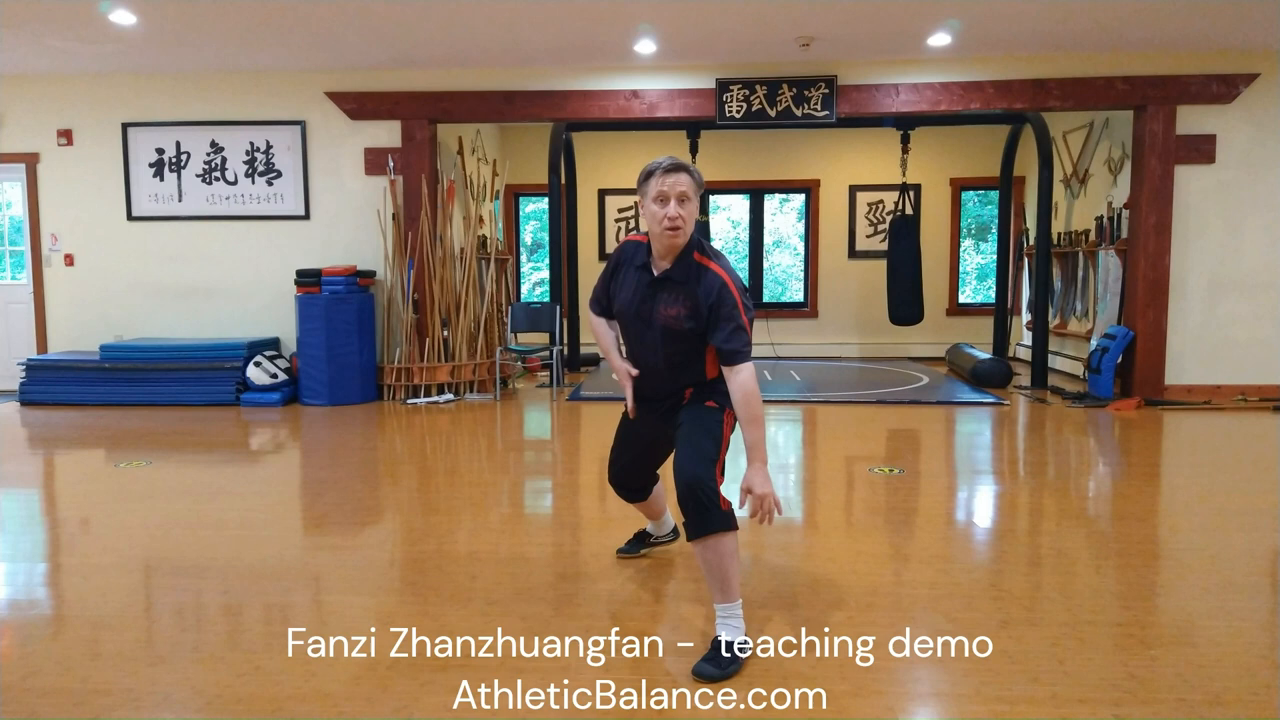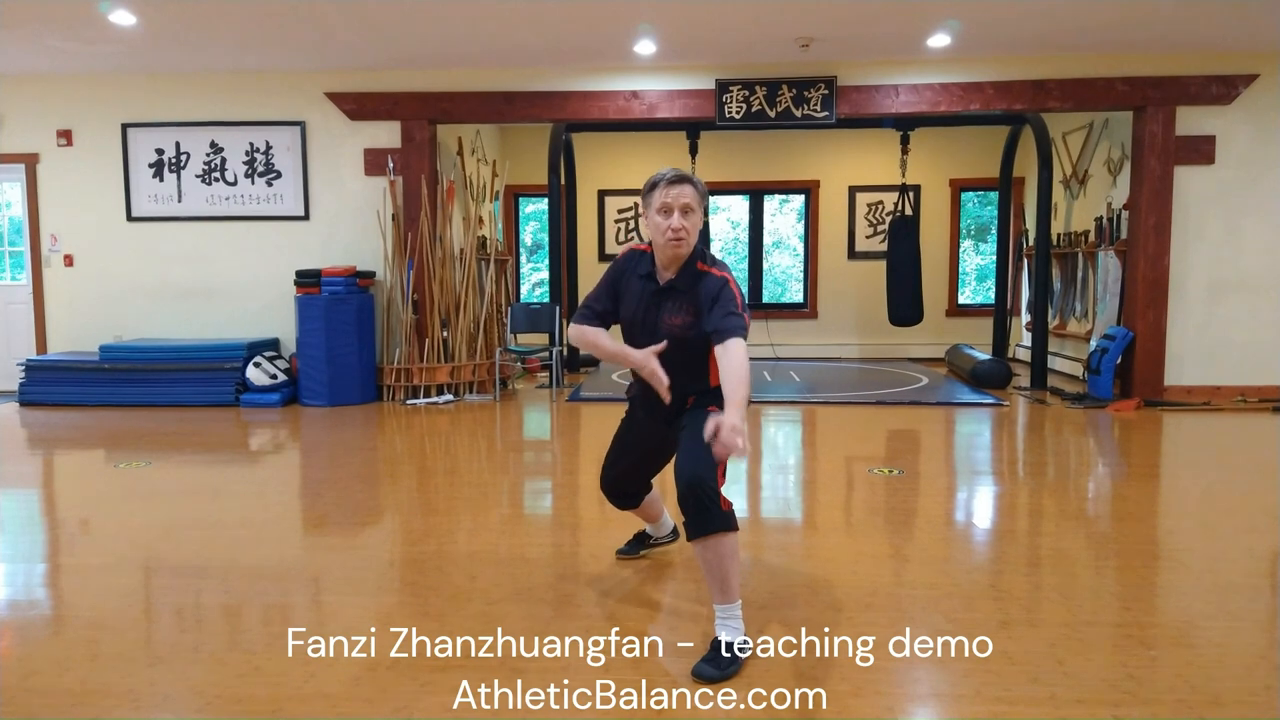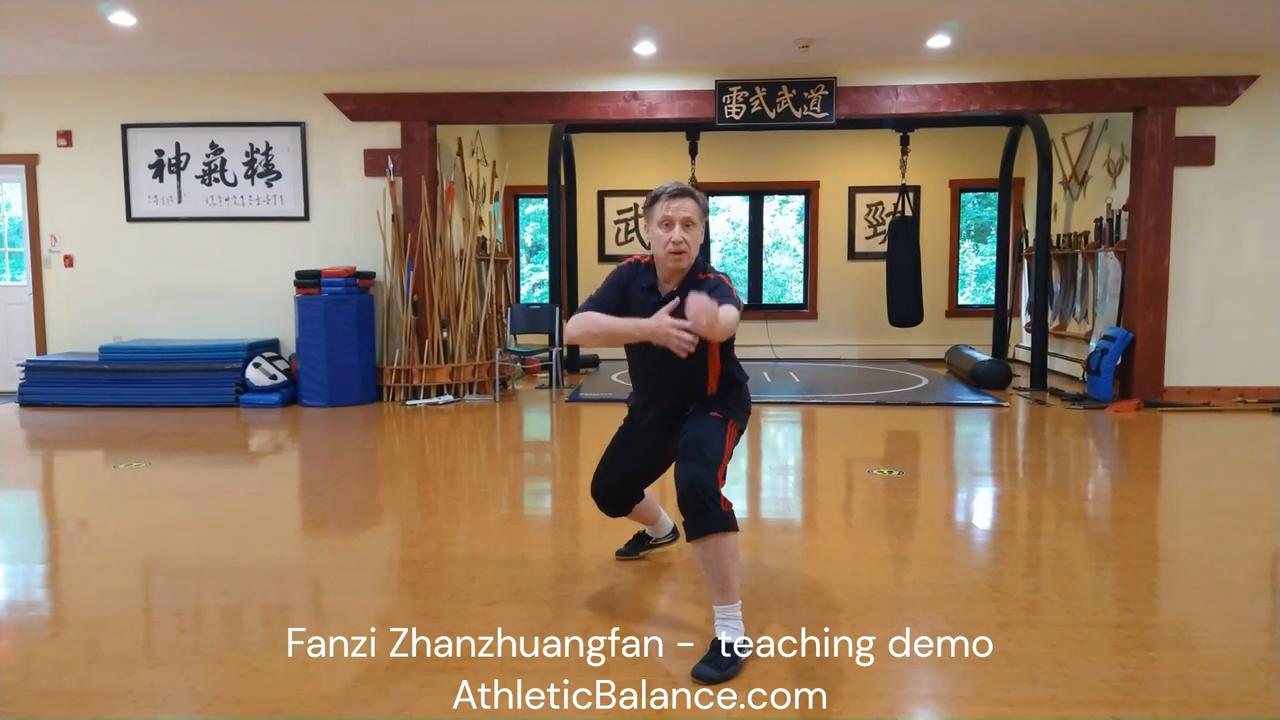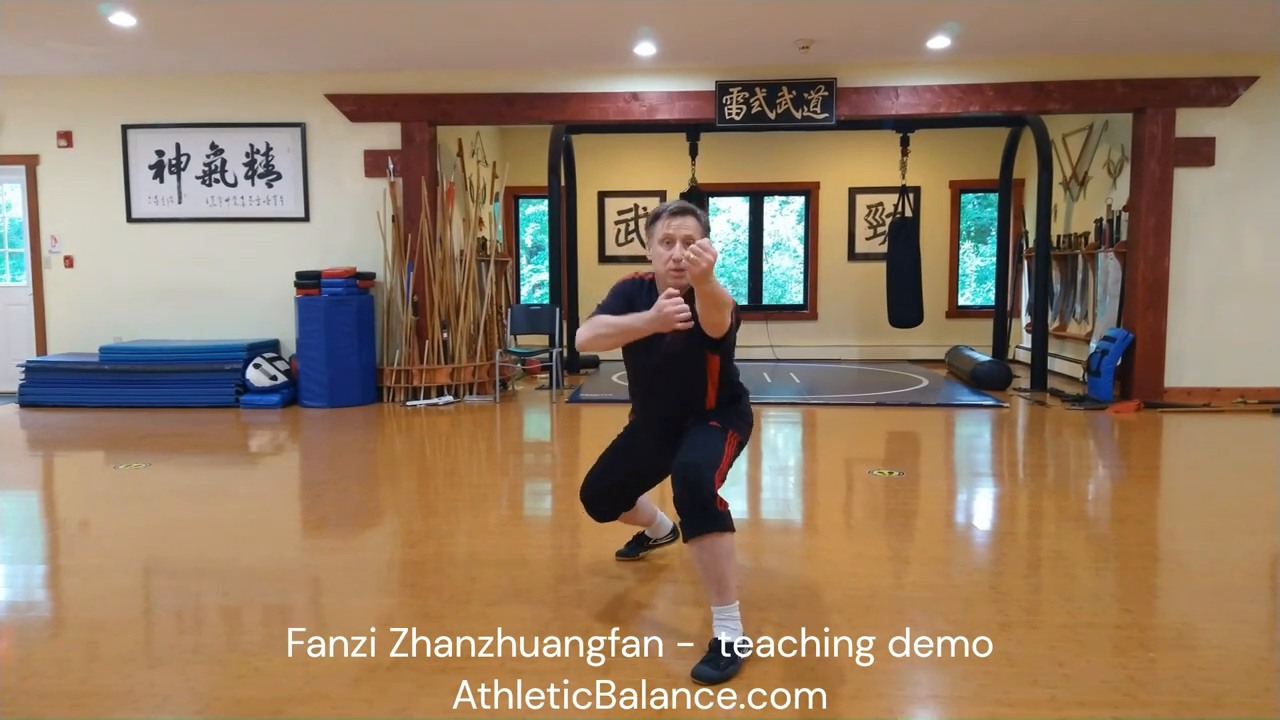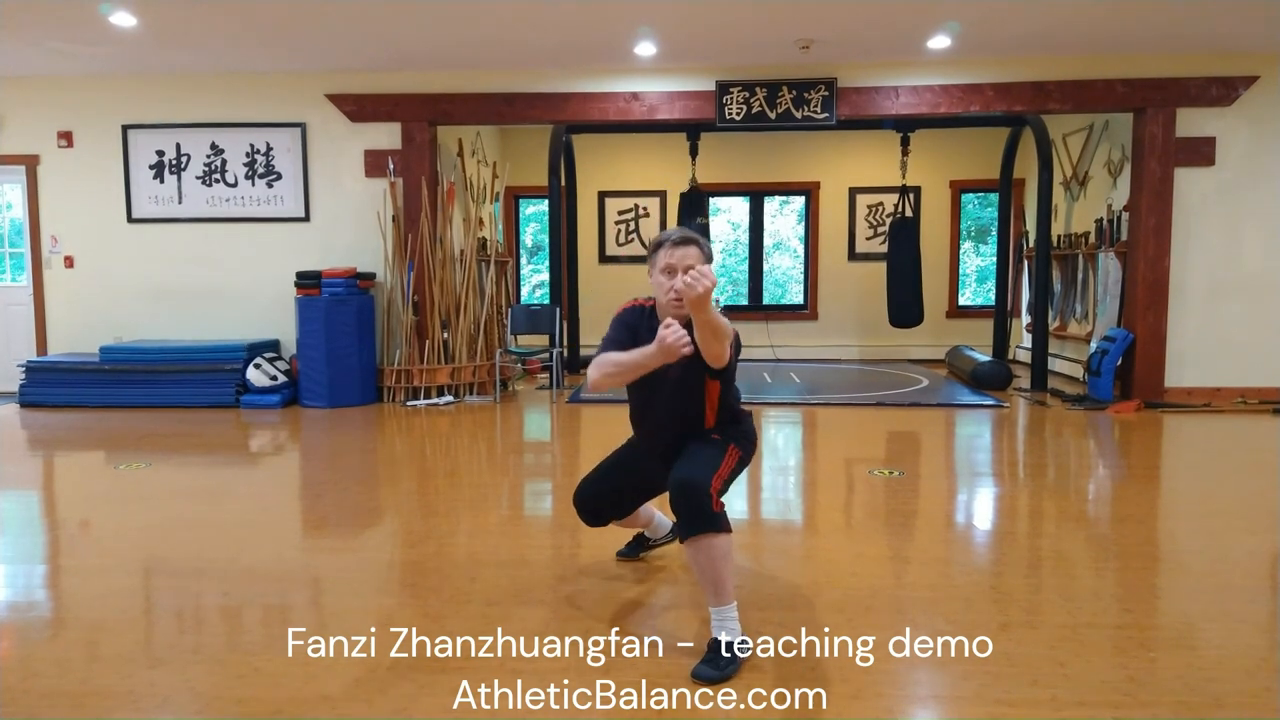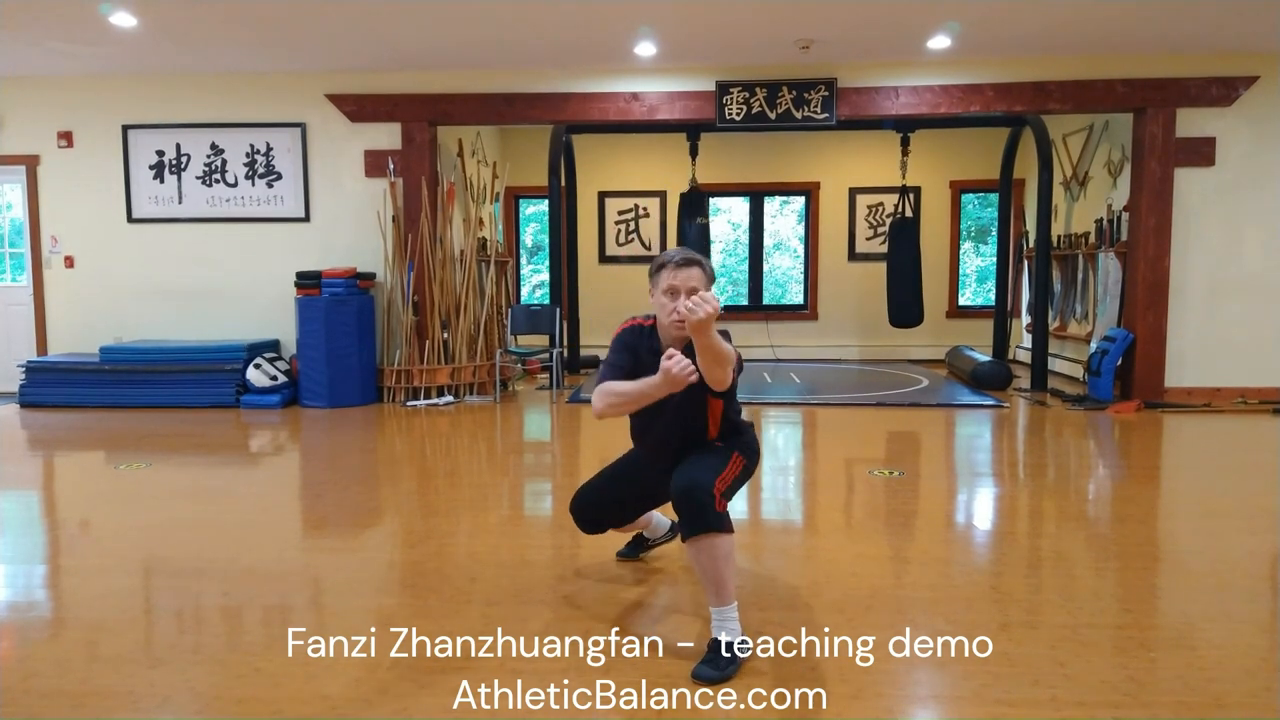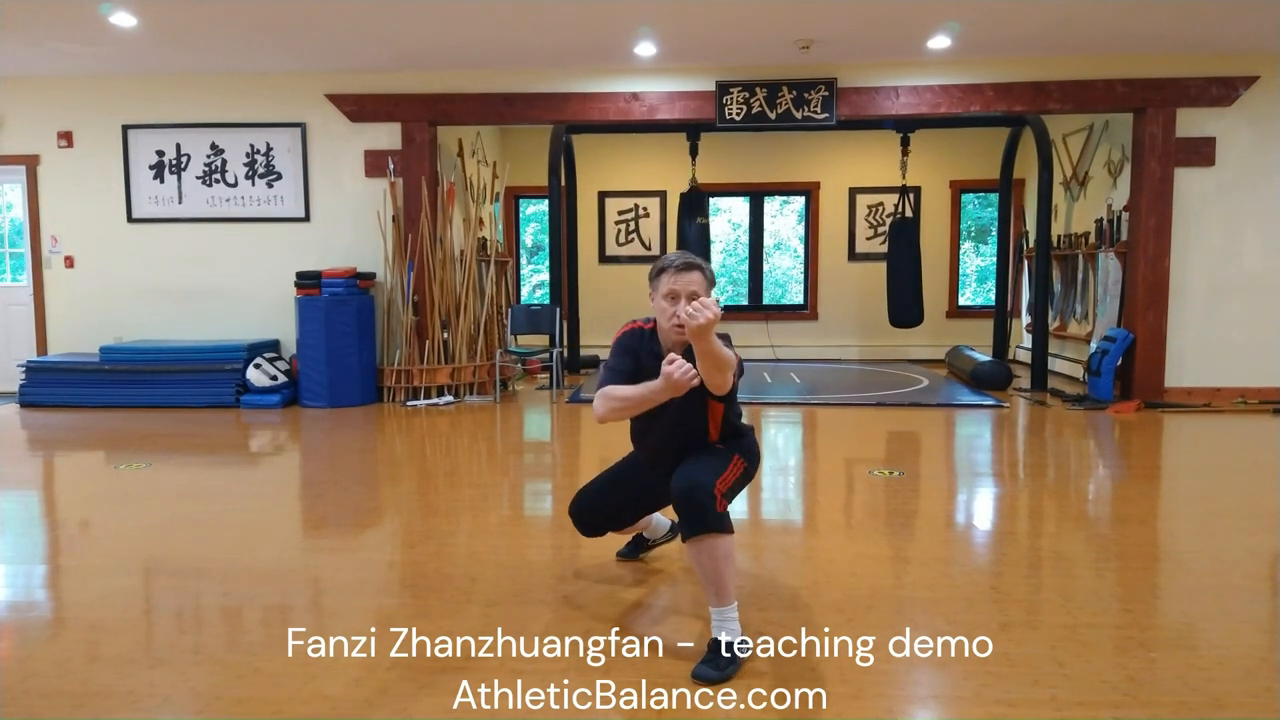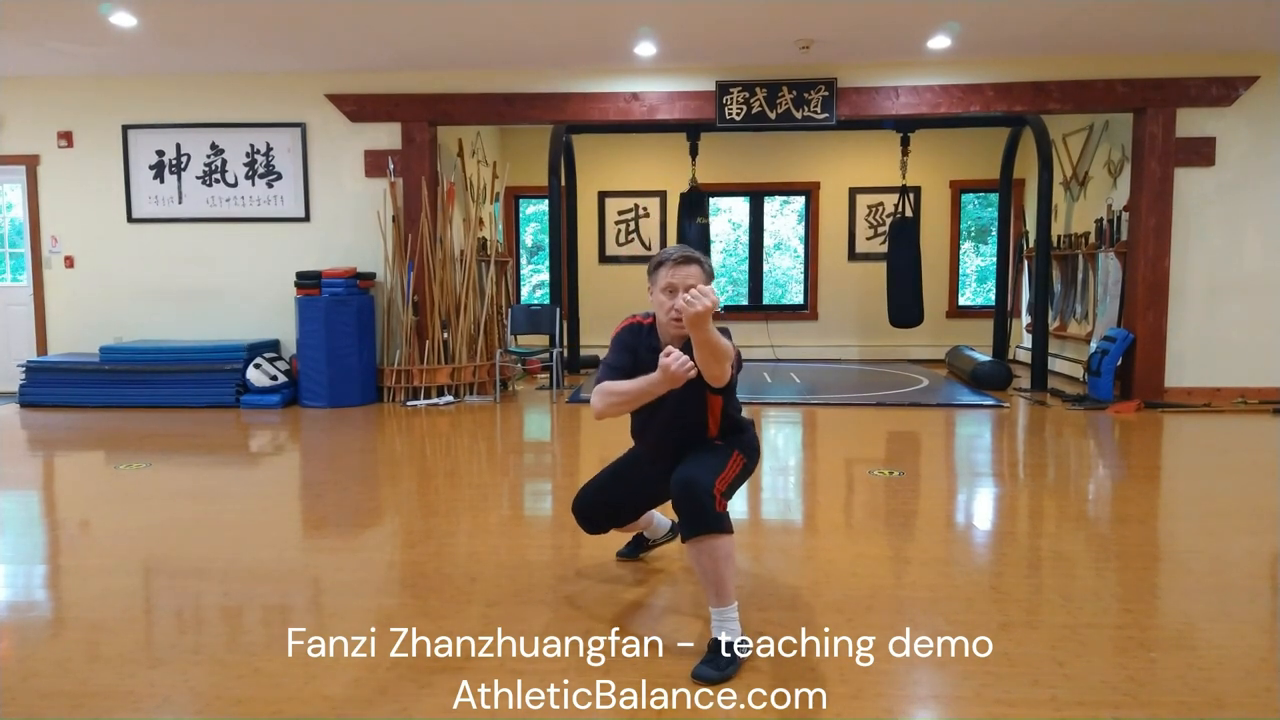
dt=0.2s
person 1, frame 1
left shoulder: (714, 278)
right shoulder: (627, 255)
left elbow: (739, 369)
right elbow: (598, 314)
left wrist: (757, 462)
right wrist: (614, 359)
left hip: (704, 397)
right hip: (648, 394)
left knee: (696, 487)
right knee: (625, 476)
left ankle: (732, 632)
right ankle: (661, 528)
person 1, frame 2
left shoulder: (715, 281)
right shoulder: (628, 266)
left elbow: (733, 347)
right elbow: (579, 328)
left wrist: (734, 414)
right wrist: (633, 357)
left hip: (705, 401)
right hip: (650, 400)
left knee: (697, 486)
right knee: (618, 485)
left ankle: (731, 632)
right ankle: (660, 529)
person 1, frame 3
left shoulder: (714, 286)
right shoulder: (630, 276)
left elbow: (727, 318)
right elbow: (575, 328)
left wrist: (712, 320)
right wrist: (648, 330)
left hip: (712, 406)
right hip: (651, 409)
left knee: (697, 486)
right knee: (609, 492)
left ankle: (731, 633)
right ankle: (659, 529)
person 1, frame 4
left shoulder: (709, 302)
right shoulder: (631, 291)
left elbow: (720, 315)
right elbow: (586, 338)
left wrist: (704, 281)
right wrist: (653, 320)
left hip: (715, 419)
right hip: (652, 423)
left knee: (694, 485)
right knee: (597, 497)
left ankle: (730, 634)
right ankle: (658, 529)
person 1, frame 5
left shoulder: (713, 327)
right shoulder: (632, 317)
left elbow: (718, 346)
right elbow: (596, 376)
left wrist: (702, 307)
right wrist: (657, 352)
left hip: (718, 438)
right hip: (654, 442)
left knee: (692, 488)
right knee: (590, 503)
left ankle: (728, 634)
right ankle: (658, 529)
person 1, frame 6
left shoulder: (715, 346)
right shoulder: (632, 335)
left elbow: (720, 374)
right elbow: (601, 403)
left wrist: (704, 332)
right wrist: (662, 383)
left hip: (720, 450)
right hip: (656, 455)
left knee: (694, 490)
right knee: (586, 511)
left ankle: (728, 634)
right ankle: (657, 528)
person 1, frame 7
left shoulder: (717, 351)
right shoulder: (633, 339)
left elbow: (720, 379)
right elbow: (603, 408)
left wrist: (704, 337)
right wrist: (664, 387)
left hip: (721, 452)
right hip: (657, 457)
left knee: (695, 491)
right knee: (586, 514)
left ankle: (728, 634)
right ankle: (657, 528)
person 1, frame 8
left shoulder: (715, 343)
right shoulder: (632, 333)
left elbow: (719, 368)
right elbow: (600, 403)
left wrist: (701, 326)
right wrist: (662, 380)
left hip: (722, 446)
right hip: (658, 451)
left knee: (694, 490)
right knee: (589, 511)
left ankle: (728, 635)
right ankle: (657, 529)
